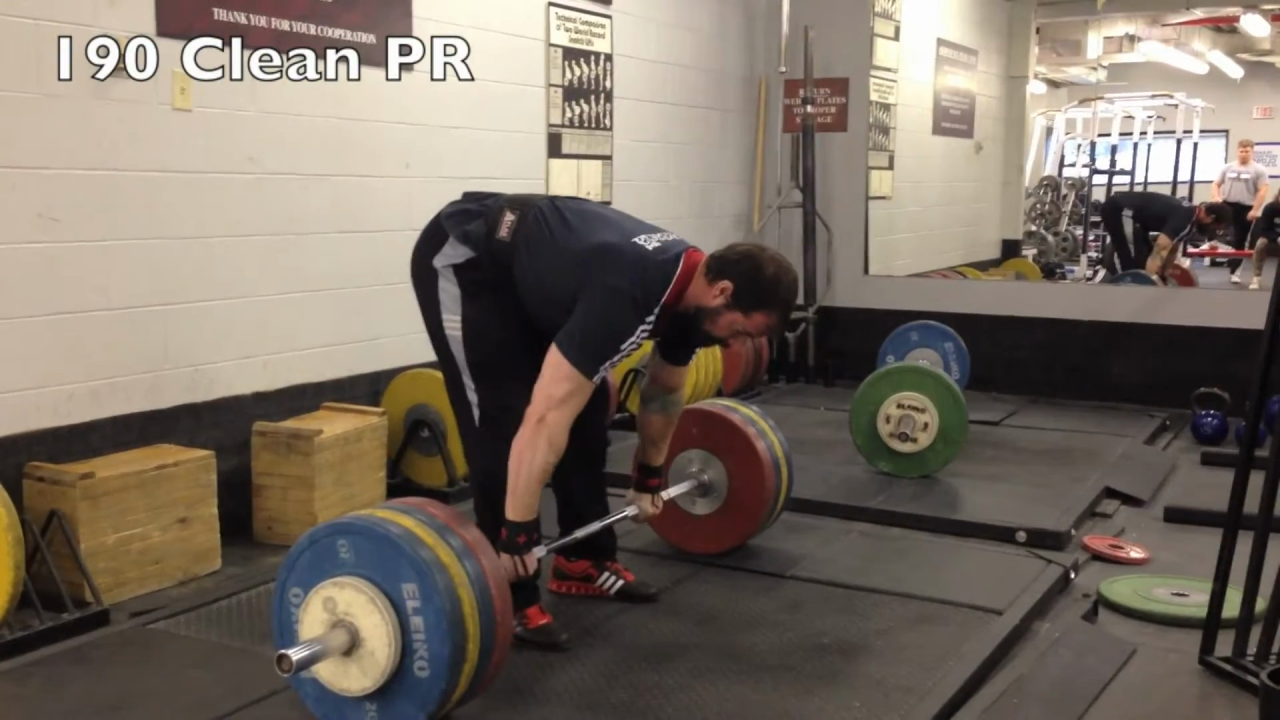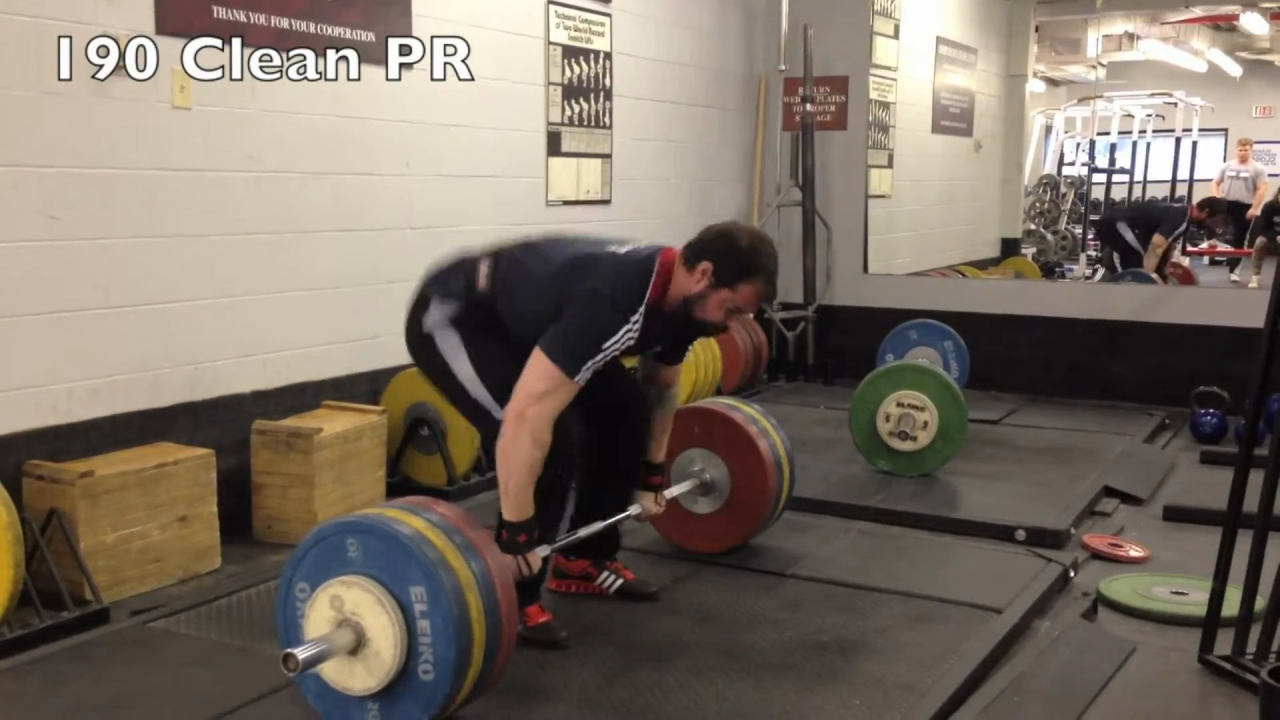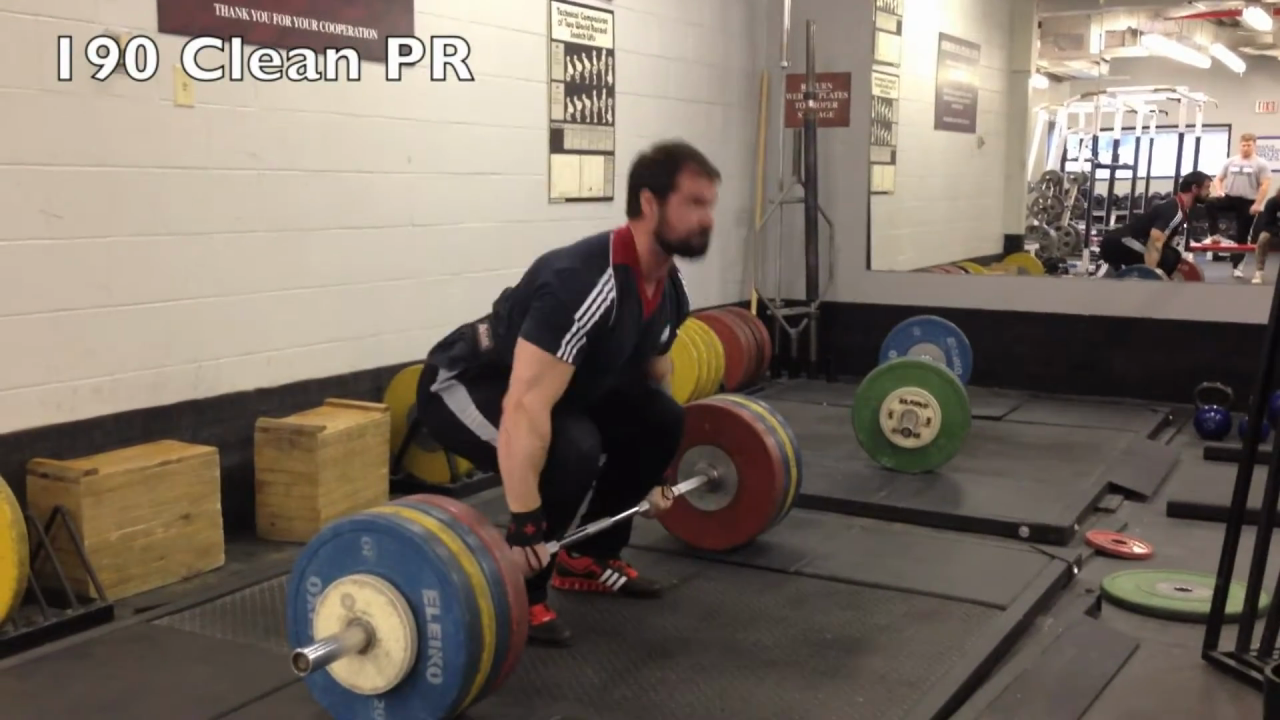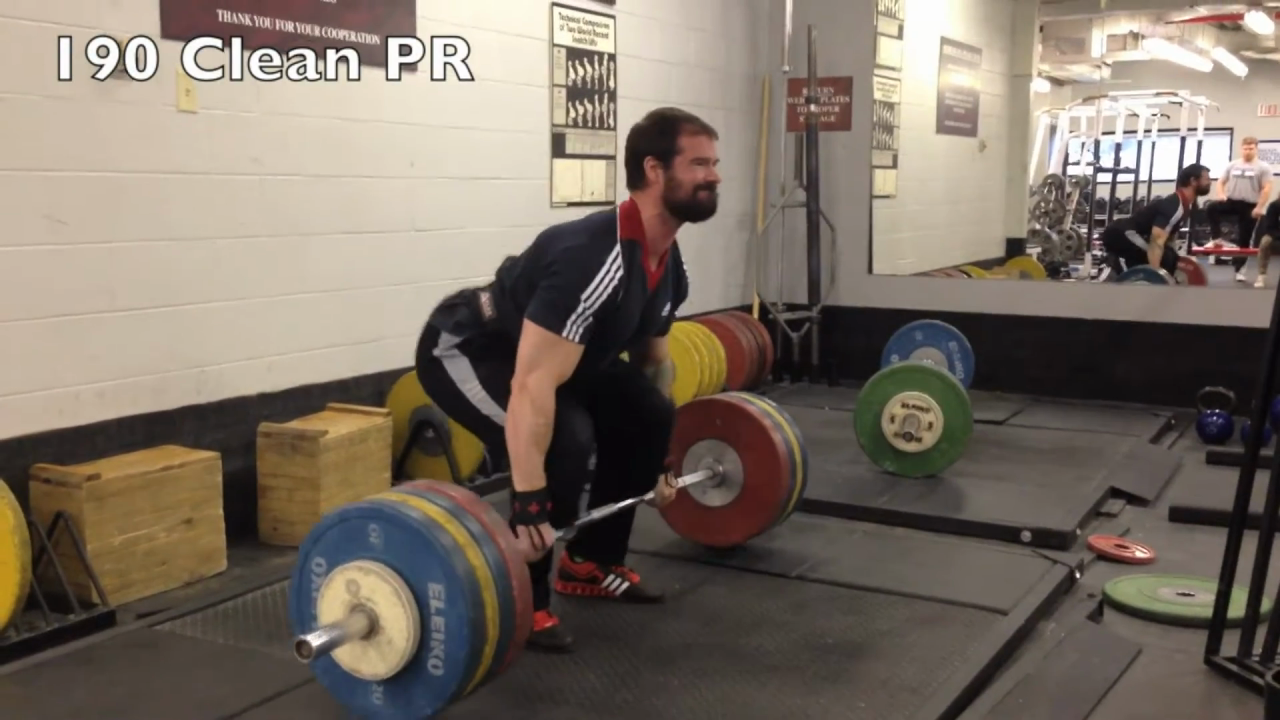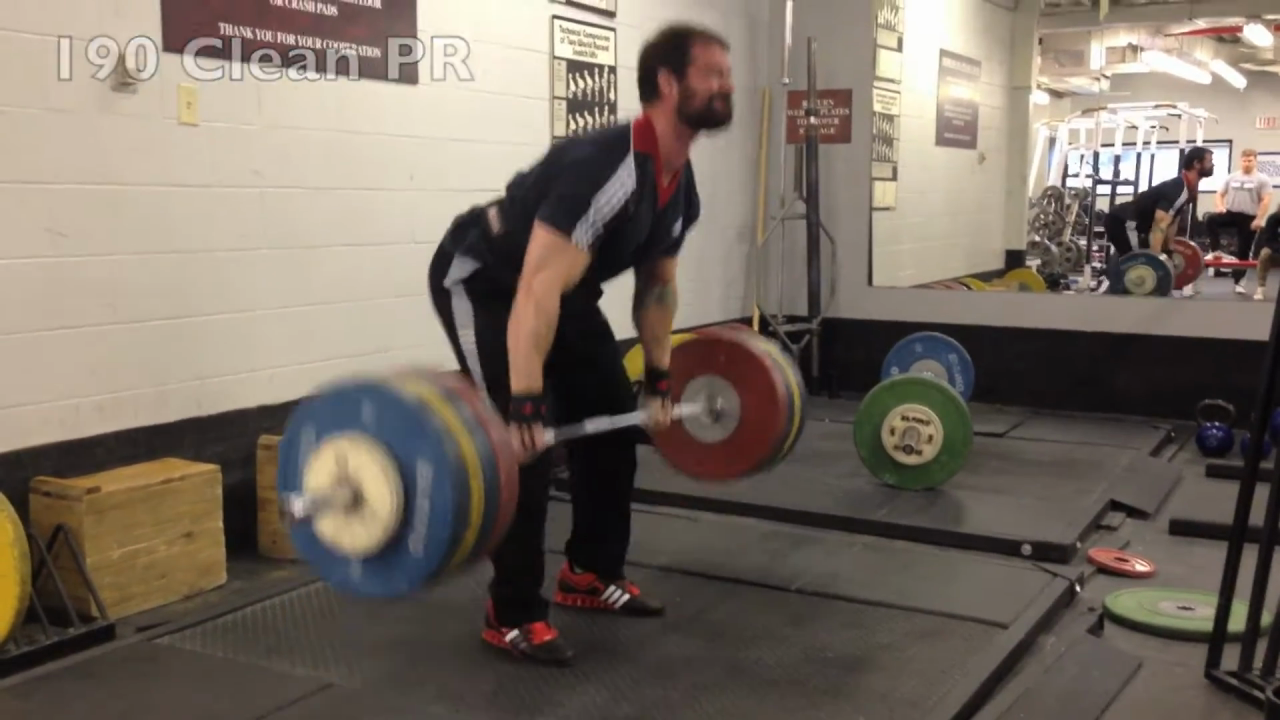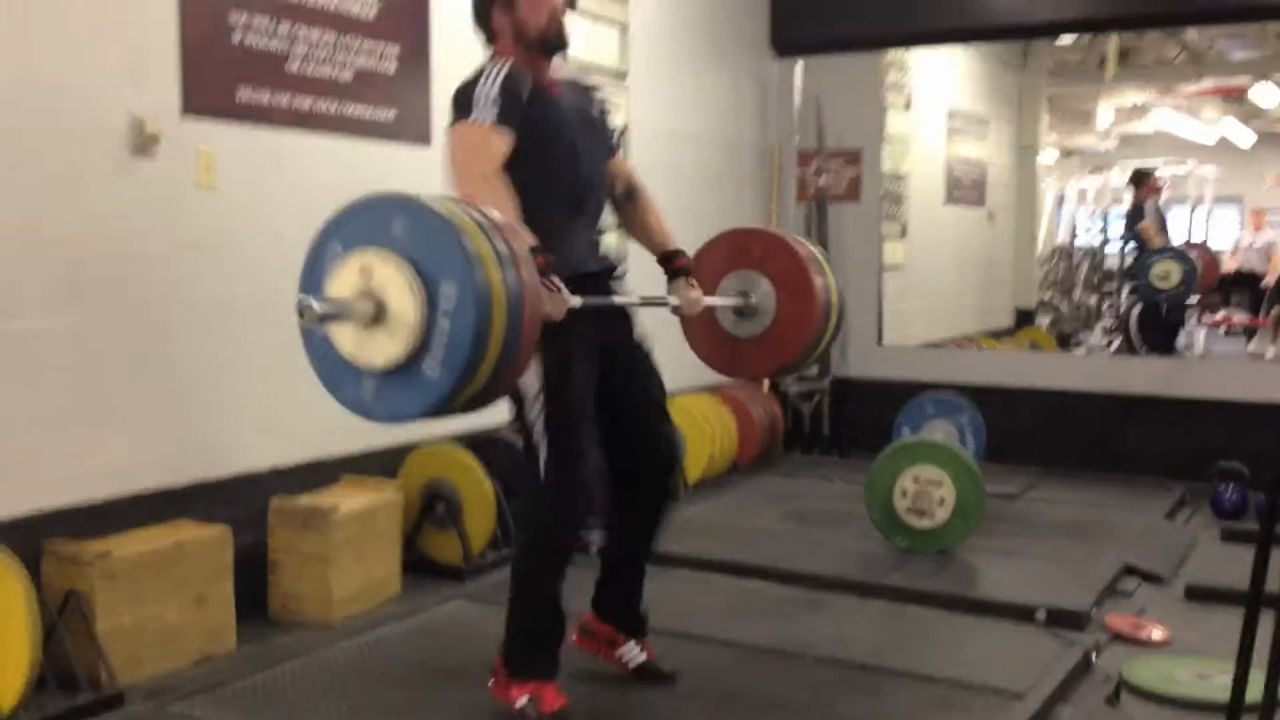
dt=0.4s
person 1, frame 1
left shoulder: (688, 283)
right shoulder: (627, 294)
left elbow: (663, 390)
right elbow: (546, 417)
left wrist: (649, 478)
right wrist: (518, 535)
left hip: (526, 264)
right hip: (463, 258)
left knee: (586, 408)
right knee: (504, 420)
left ankle: (584, 559)
right ankle: (508, 596)
person 1, frame 2
left shoulder: (677, 297)
right shoulder: (613, 300)
left elbow: (659, 388)
right elbow: (527, 415)
left wrist: (651, 478)
right wrist: (516, 534)
left hip: (516, 322)
right hip: (453, 316)
left knee: (620, 410)
right knee: (563, 434)
left ankle: (585, 558)
person 1, frame 3
left shoulder: (669, 290)
right shoulder: (583, 283)
left elbow: (653, 377)
right elbow: (523, 408)
left wrist: (654, 476)
right wrist: (524, 528)
right hip: (462, 385)
left knee: (661, 420)
right knee: (572, 449)
left ankle: (589, 557)
person 1, frame 4
left shoulder: (669, 265)
right shoulder: (591, 260)
left elbow: (653, 360)
right elbow: (532, 389)
left wrist: (659, 464)
right wrist: (529, 507)
right hip: (465, 349)
left knee: (650, 417)
right knee: (567, 441)
left ankle: (591, 562)
person 1, frame 5
left shoulder: (681, 188)
right shoulder: (606, 167)
left elbow: (657, 286)
right elbow: (538, 290)
left wrist: (659, 381)
right wrist: (522, 406)
left hip: (563, 284)
right hip: (480, 279)
left knee: (611, 418)
right knee: (523, 442)
left ankle: (591, 571)
right ankle: (512, 616)
person 1, frame 6
left shoulder: (578, 100)
right shoulder: (497, 84)
left elbow: (624, 186)
right elbow: (476, 172)
left wrist: (676, 265)
right wrist: (530, 264)
left hip: (597, 300)
right hip: (536, 312)
left knee: (652, 458)
right knee: (568, 477)
left ankle: (613, 621)
